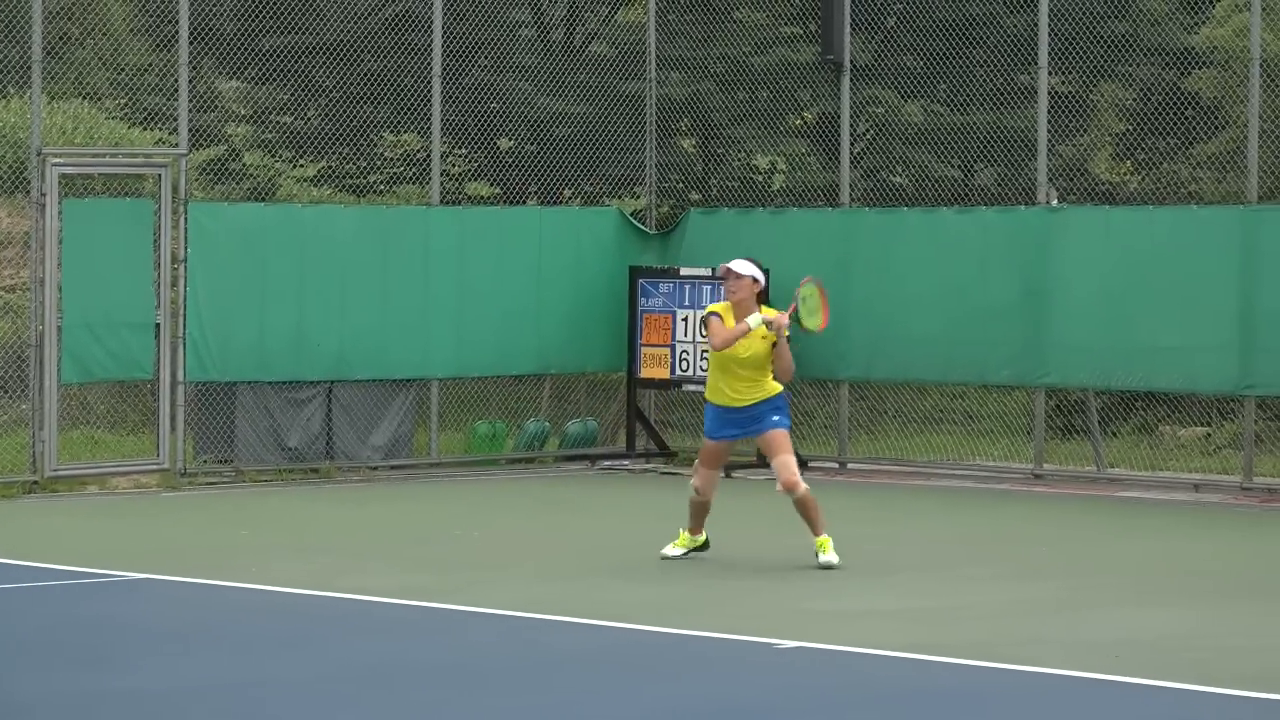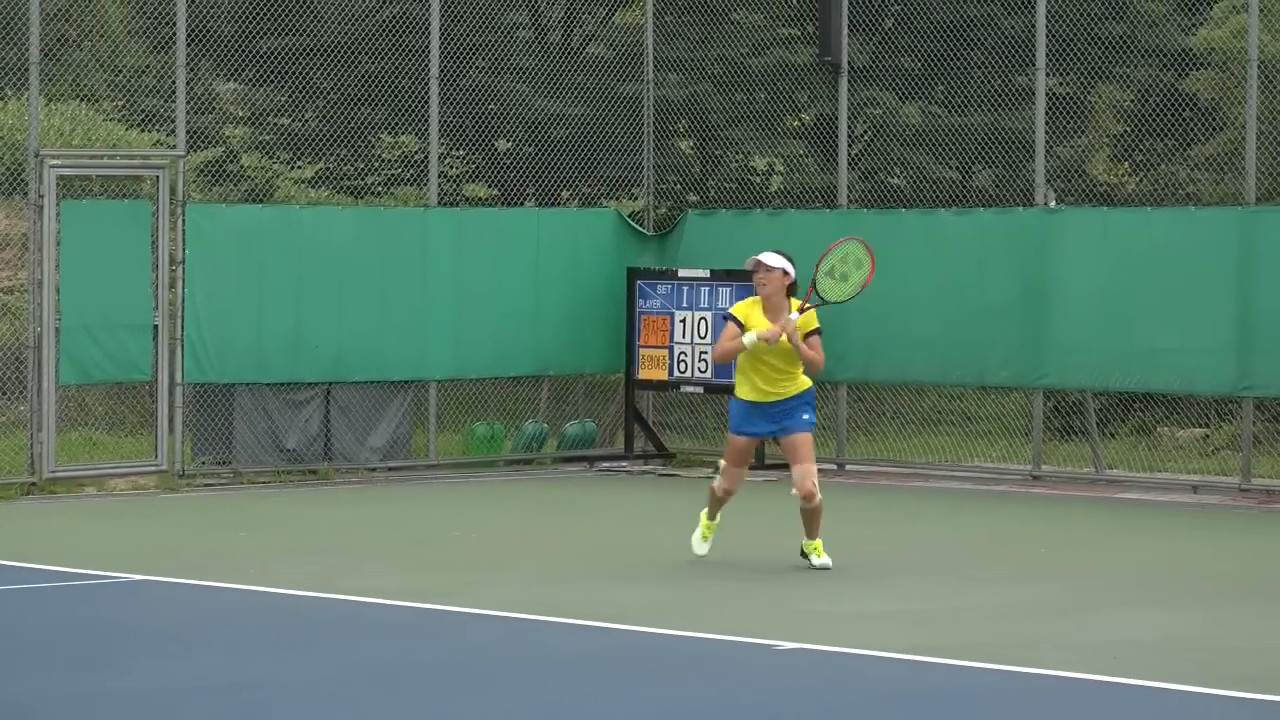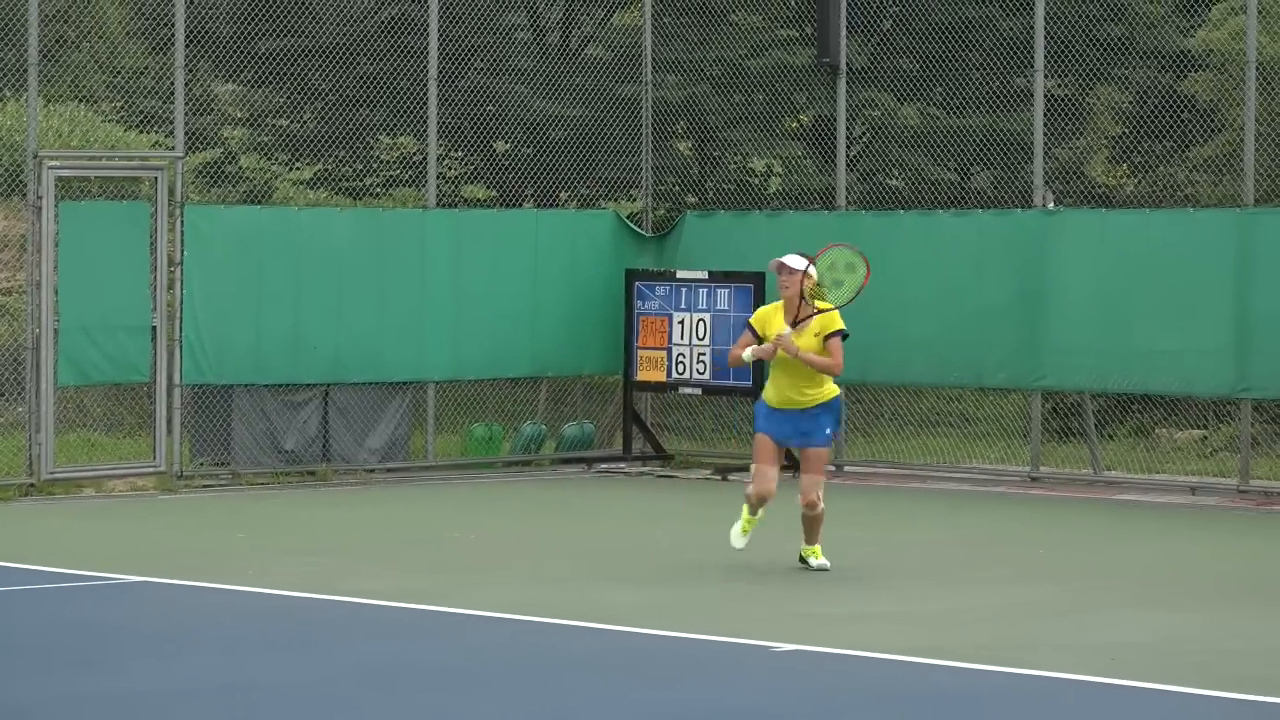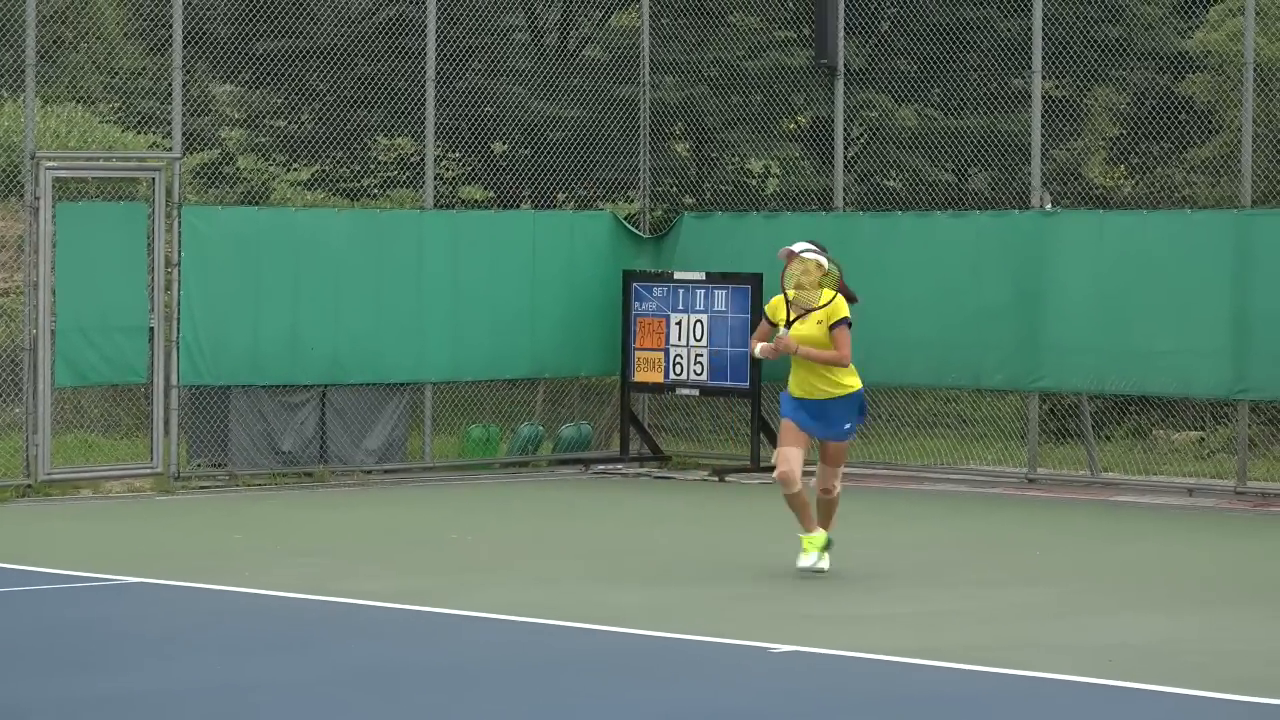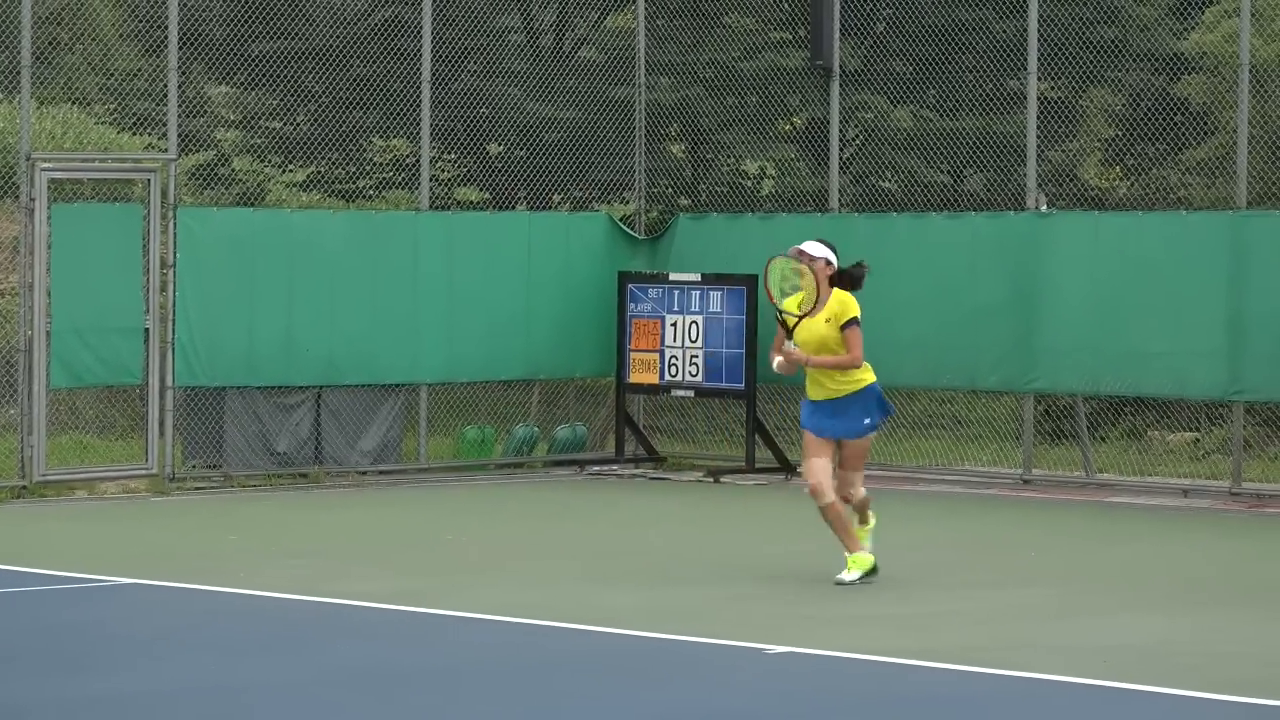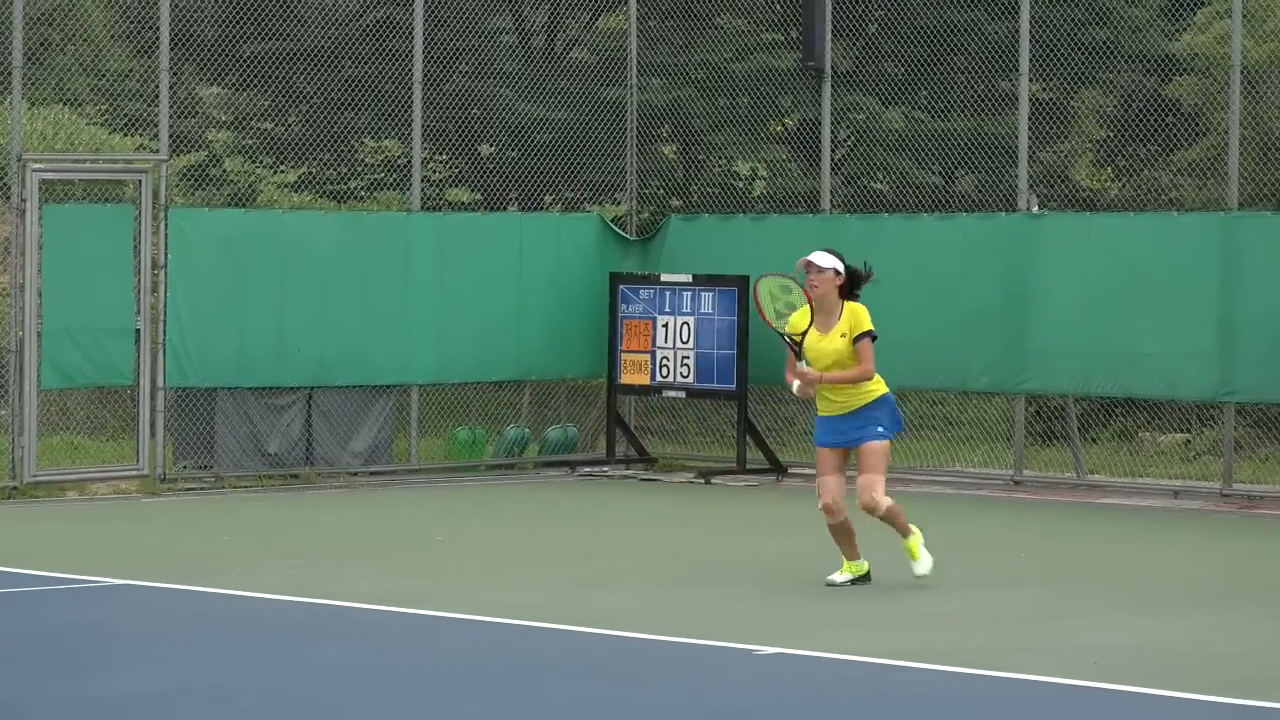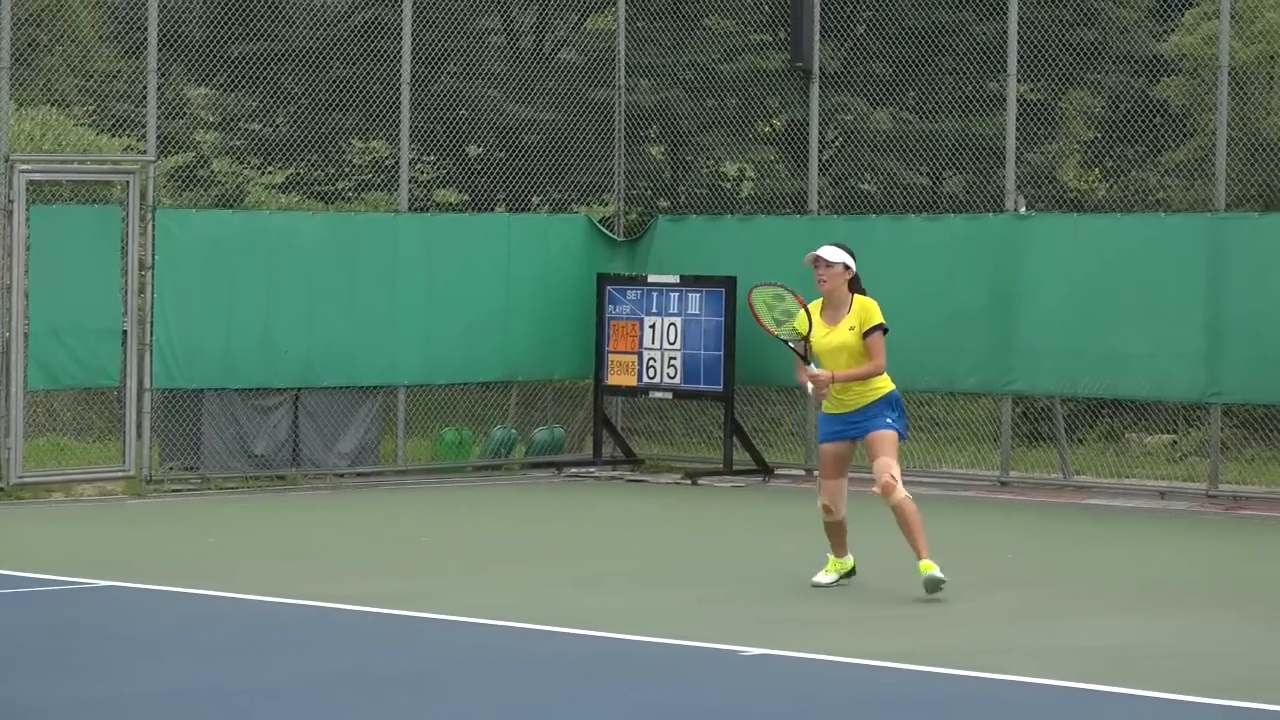
dt=0.1s
person 1, frame 1
left shoulder: (777, 319)
right shoulder: (717, 313)
left elbow: (784, 375)
right elbow: (717, 342)
left wrist: (778, 337)
right wrist: (753, 320)
left hip: (767, 406)
right hip: (722, 409)
left knee: (791, 481)
right knee: (702, 485)
left ankle: (821, 540)
right ankle: (695, 536)
person 1, frame 2
left shoulder: (804, 314)
right shoulder: (743, 311)
left elbow: (817, 366)
right elbow: (719, 353)
left wrist: (795, 341)
right wrist: (757, 337)
left hip: (793, 402)
right hip: (749, 403)
left knee: (807, 488)
right knee: (728, 483)
left ankle: (813, 543)
right ankle: (710, 518)
person 1, frame 3
left shoulder: (828, 317)
right shoulder: (765, 316)
left elbow: (835, 369)
right elbow: (734, 357)
left wrist: (797, 353)
right wrist: (756, 353)
left hip: (817, 410)
right hip: (774, 409)
left knee: (811, 499)
right knee: (761, 490)
left ankle: (811, 546)
right ankle: (750, 511)
person 1, frame 4
left shoulder: (834, 303)
right shoulder: (778, 304)
left elbow: (843, 358)
right elbow: (754, 344)
left wrist: (796, 348)
right wrist: (767, 349)
left hip: (839, 400)
right hip: (799, 399)
left knee: (826, 486)
right knee: (786, 473)
left ankle: (821, 536)
right ankle: (811, 536)
person 1, frame 5
left shoulder: (844, 302)
right shoulder: (789, 306)
left elbow: (855, 359)
right elbow: (776, 353)
left wrist: (808, 359)
right wrist: (780, 361)
left hip: (856, 398)
right hip: (818, 403)
left knee: (847, 490)
right knee: (816, 485)
left ankle: (863, 522)
right ankle: (860, 558)
person 1, frame 6
left shoulder: (856, 314)
right shoulder: (798, 321)
left elbow: (867, 371)
right elbow: (791, 372)
left wrist: (821, 378)
right wrist: (800, 385)
left hip: (870, 409)
right hip: (830, 417)
left knee: (871, 501)
right knee: (829, 503)
left ankle: (911, 536)
right ankle: (854, 565)
person 1, frame 7
left shoulder: (866, 308)
right shoulder: (807, 316)
left elbow: (878, 363)
right elbow: (803, 370)
left wrist: (833, 377)
right wrist: (814, 385)
left hip: (878, 405)
right hip: (834, 413)
left knee: (889, 482)
right knee: (829, 503)
left ankle: (926, 566)
right ankle: (841, 561)
